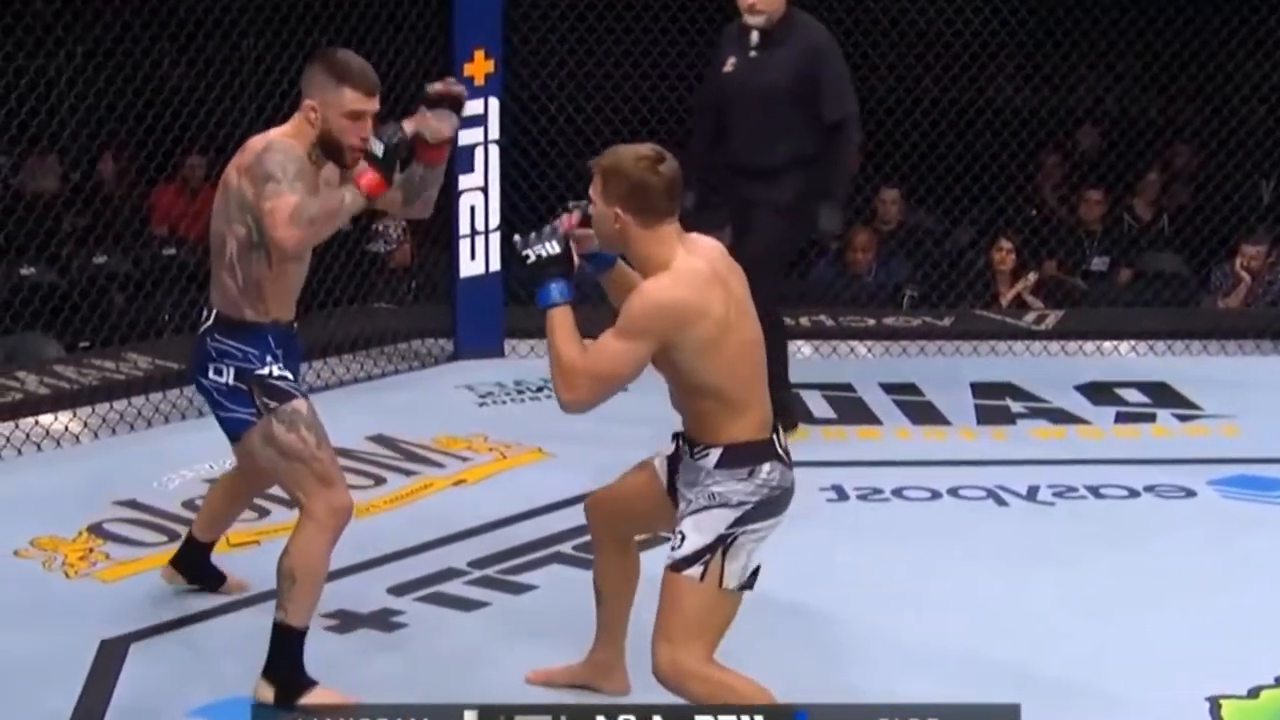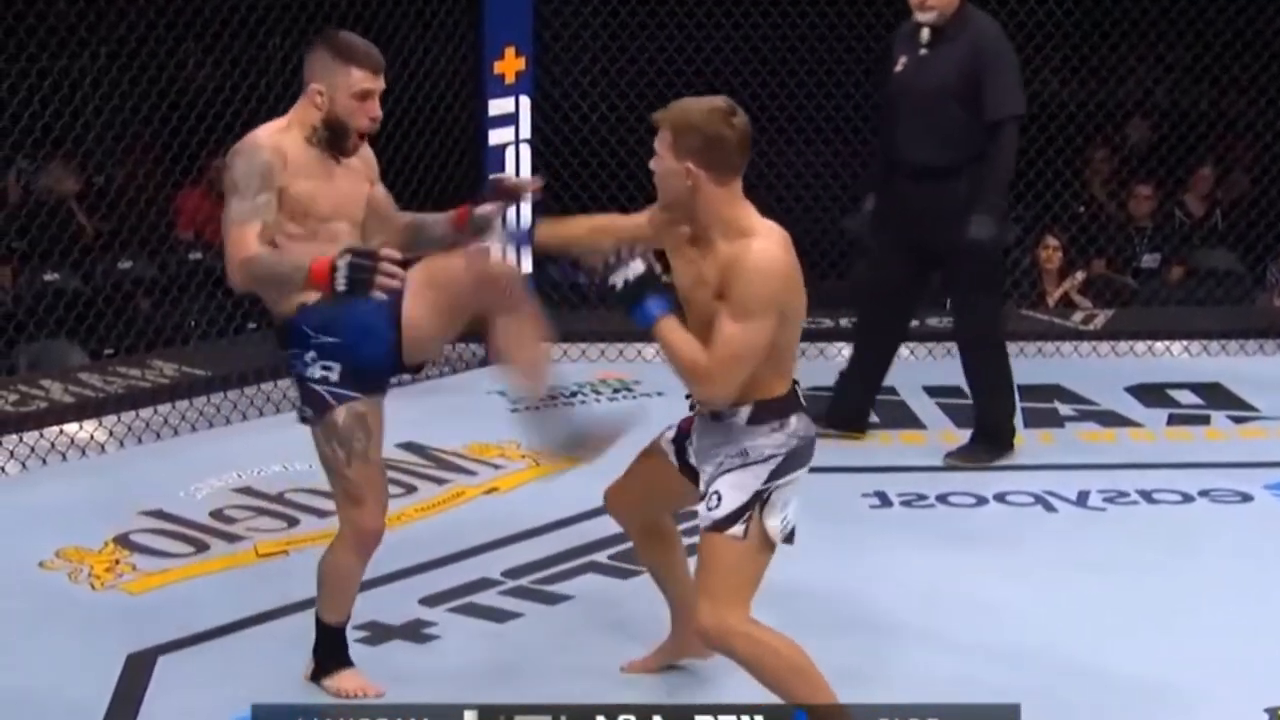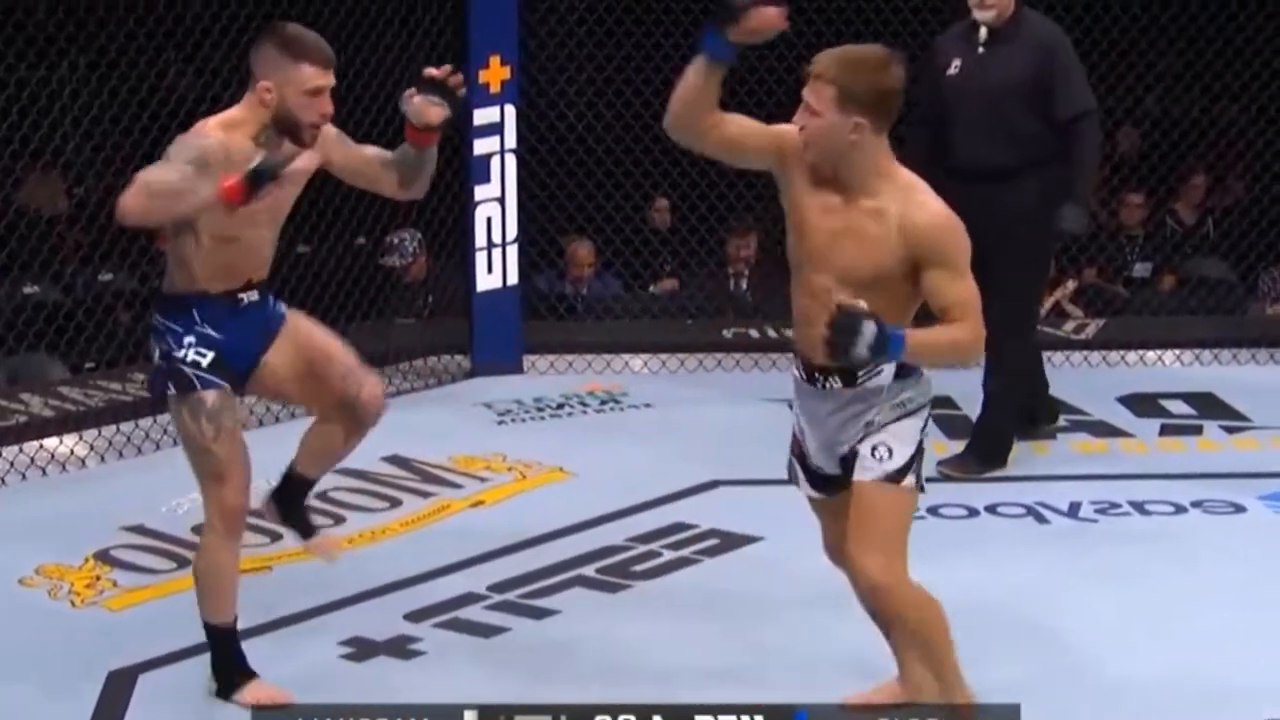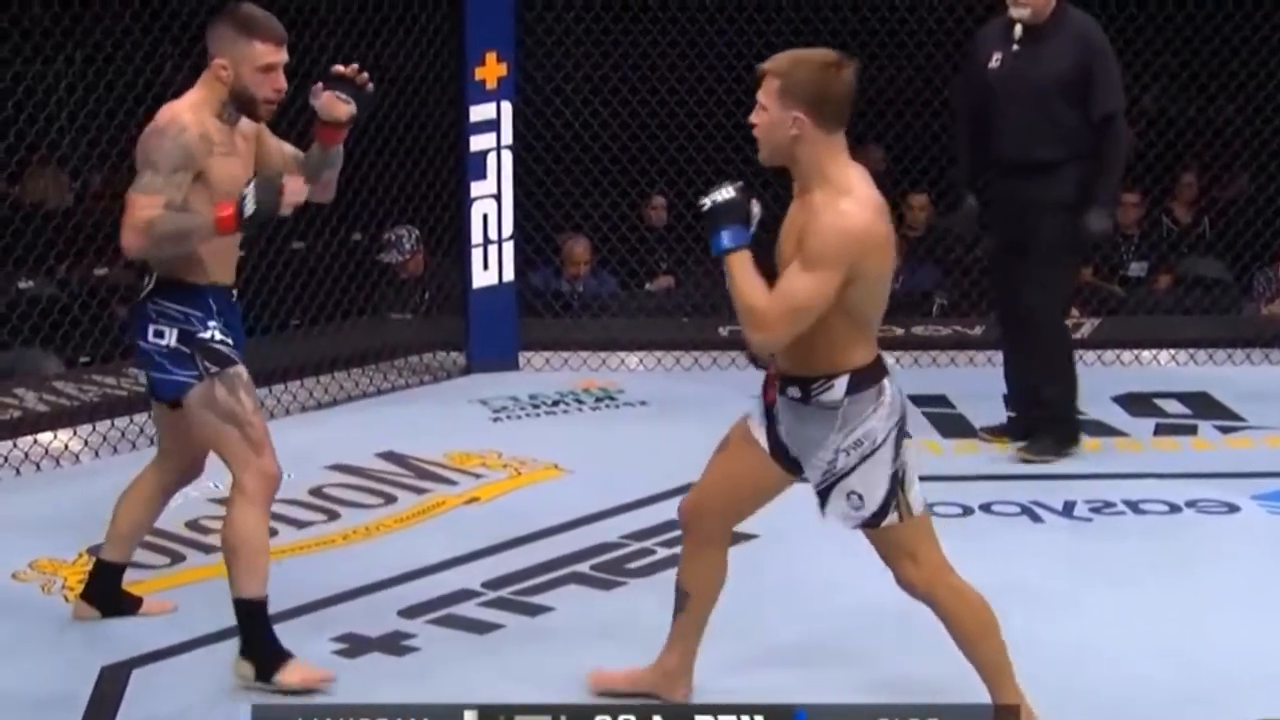
dt=0.5s
person 1, frame 1
left shoulder: (328, 157)
right shoulder: (275, 156)
left elbow: (416, 202)
right elbow: (290, 235)
left wrist: (430, 144)
right wrist: (371, 173)
left hip: (255, 343)
right hip: (243, 353)
left knee: (257, 471)
right knee: (329, 503)
left ankle: (189, 564)
right ankle: (283, 676)
person 1, frame 2
left shoulder: (357, 155)
right shoulder: (260, 154)
left elbow: (402, 237)
right elbow: (243, 267)
left wrist: (476, 216)
right wrist: (336, 271)
left hip: (384, 316)
right hip: (326, 342)
left knee: (485, 274)
right knee: (365, 519)
right ankle: (327, 659)
person 1, frame 3
left shoulder: (314, 136)
right shoulder: (210, 142)
left elbow: (408, 184)
right elbow: (135, 206)
left wrist: (427, 129)
right wrist: (241, 185)
left hip: (256, 314)
right hip: (193, 328)
left knee: (363, 397)
right knee: (228, 496)
left ankle: (289, 498)
right ankle: (229, 669)
person 1, frame 4
left shoulder: (245, 124)
right shoulder: (179, 129)
left elbow: (317, 188)
right elbow: (137, 236)
left wrist: (334, 126)
right wrist: (238, 212)
left hip: (204, 314)
right hip: (183, 318)
left knee: (177, 464)
right knee: (258, 472)
left ankle: (101, 589)
right ankle: (260, 651)
person 2, frame 1
left shoulder: (667, 295)
right shoulder: (700, 250)
left elbow: (576, 392)
left wrist: (553, 286)
right wrist: (601, 261)
left hip: (738, 479)
right hip: (711, 456)
left knee: (679, 661)
right knee: (605, 515)
right ankle: (605, 665)
person 2, frame 2
left shoulder: (759, 261)
right shoulder: (684, 217)
left elbow: (714, 384)
right elbow: (617, 232)
left wrist: (651, 307)
right wrist: (533, 232)
left hip: (763, 437)
right hip: (717, 422)
left knee: (721, 619)
right knee: (628, 505)
right ankle: (685, 634)
person 2, frame 3
left shoulder: (925, 221)
right shoulder: (795, 154)
left elbow: (970, 338)
right elbow: (686, 126)
left wrist: (891, 344)
left hip: (883, 400)
right hip: (815, 394)
left knee: (875, 571)
right knee: (848, 558)
left ankle: (962, 706)
right ankle: (918, 679)
person 2, frame 4
left shoulder: (847, 218)
right shoulder: (817, 184)
left elbow: (769, 333)
left wrist: (731, 238)
left hip: (849, 411)
right hip: (792, 399)
left knee: (922, 572)
right knee: (699, 516)
person 3, frame 1
left shoulder: (813, 43)
right shoulder: (731, 41)
left elbow: (845, 126)
right elbow: (708, 120)
left wrist: (833, 201)
right wrist: (696, 187)
left hip: (788, 195)
right hip: (735, 191)
left knee: (752, 296)
right knee: (746, 297)
left ankle: (773, 411)
right ankle: (773, 409)
person 3, frame 2
left shoulder: (984, 40)
right shoulder: (906, 39)
left elbow: (1005, 131)
left wrist: (987, 208)
right wrist: (877, 188)
left hip: (960, 202)
right hip: (907, 196)
left knee: (976, 318)
right knee: (880, 305)
left ankle: (994, 433)
right ankle: (848, 410)
person 3, frame 3
left shoulder: (1044, 41)
right shoulder: (951, 44)
left elbow: (1082, 124)
right elbow: (925, 125)
left wrist: (1075, 198)
left hip: (1027, 200)
right hip: (970, 198)
left knee: (1010, 318)
right knee: (994, 313)
left ankle: (989, 445)
right ankle: (1034, 407)
person 3, frame 4
left shoulder: (1083, 37)
right shoulder: (990, 39)
left elbow: (1111, 126)
right elbow: (972, 119)
left wrist: (1102, 202)
right wrist: (970, 186)
left hip: (1062, 193)
right hip: (1006, 190)
left knee: (1042, 305)
right knee: (1011, 307)
left ankle: (1058, 427)
right ankle: (1028, 414)
